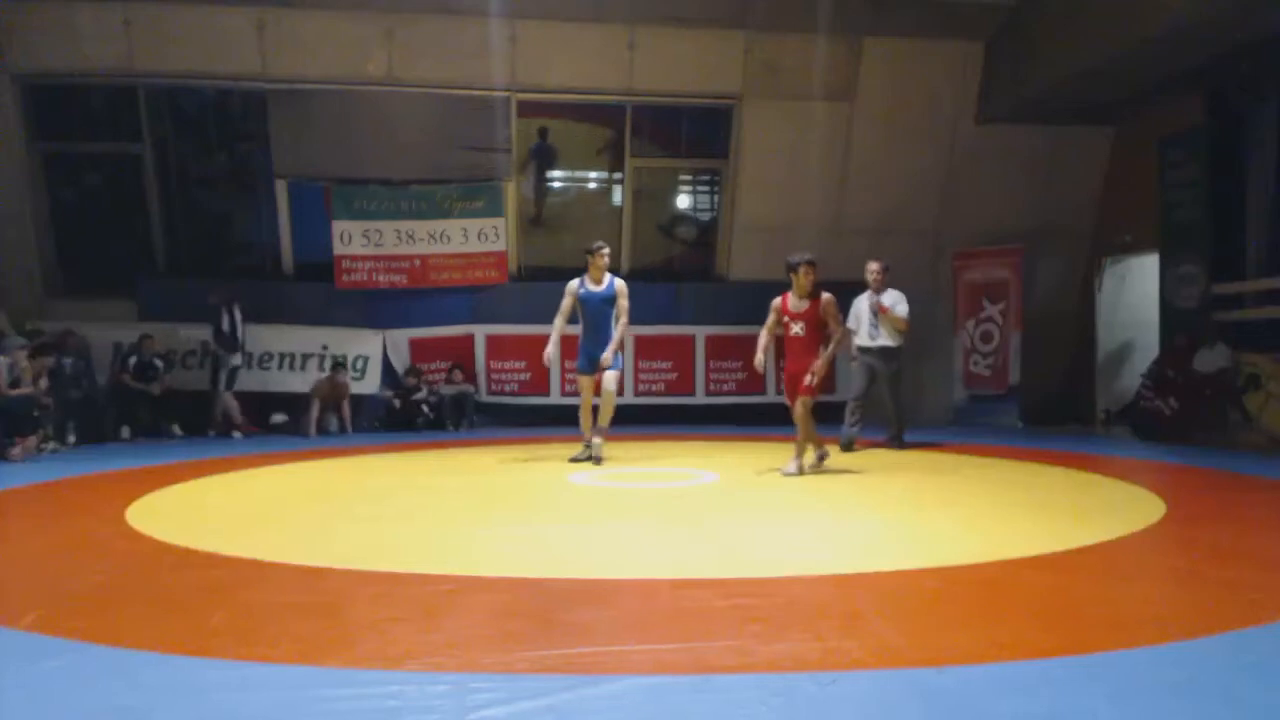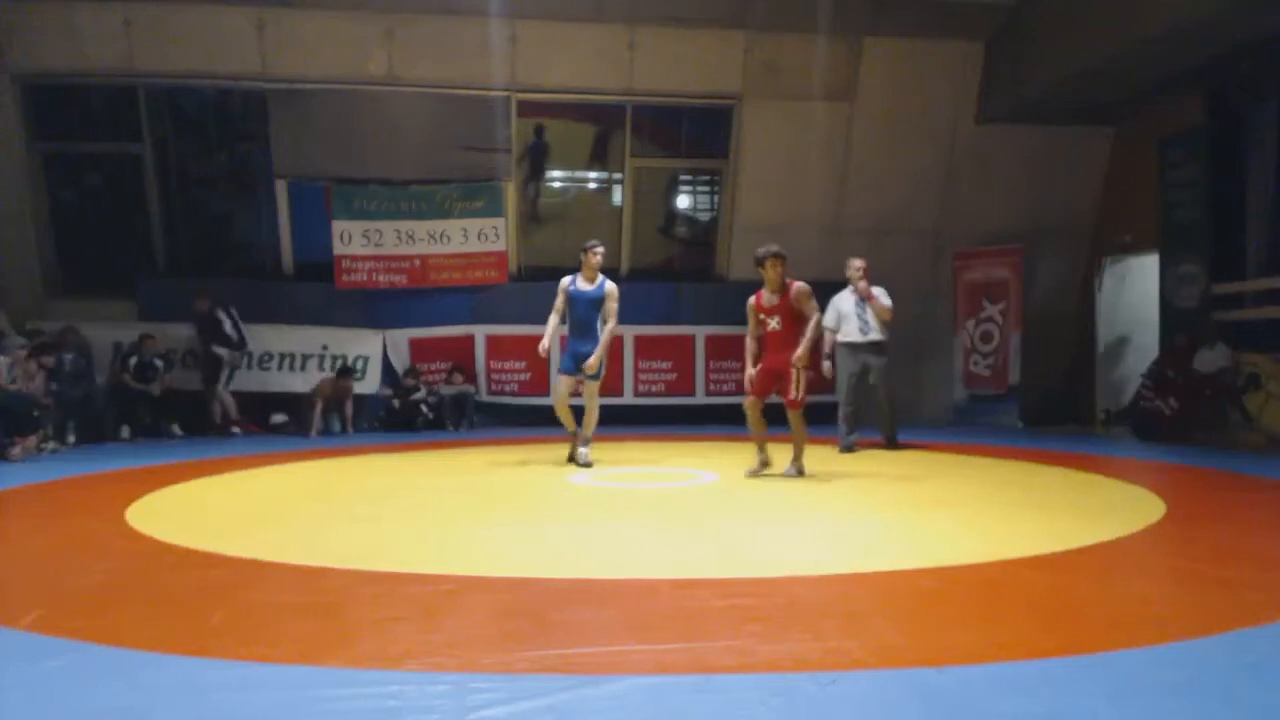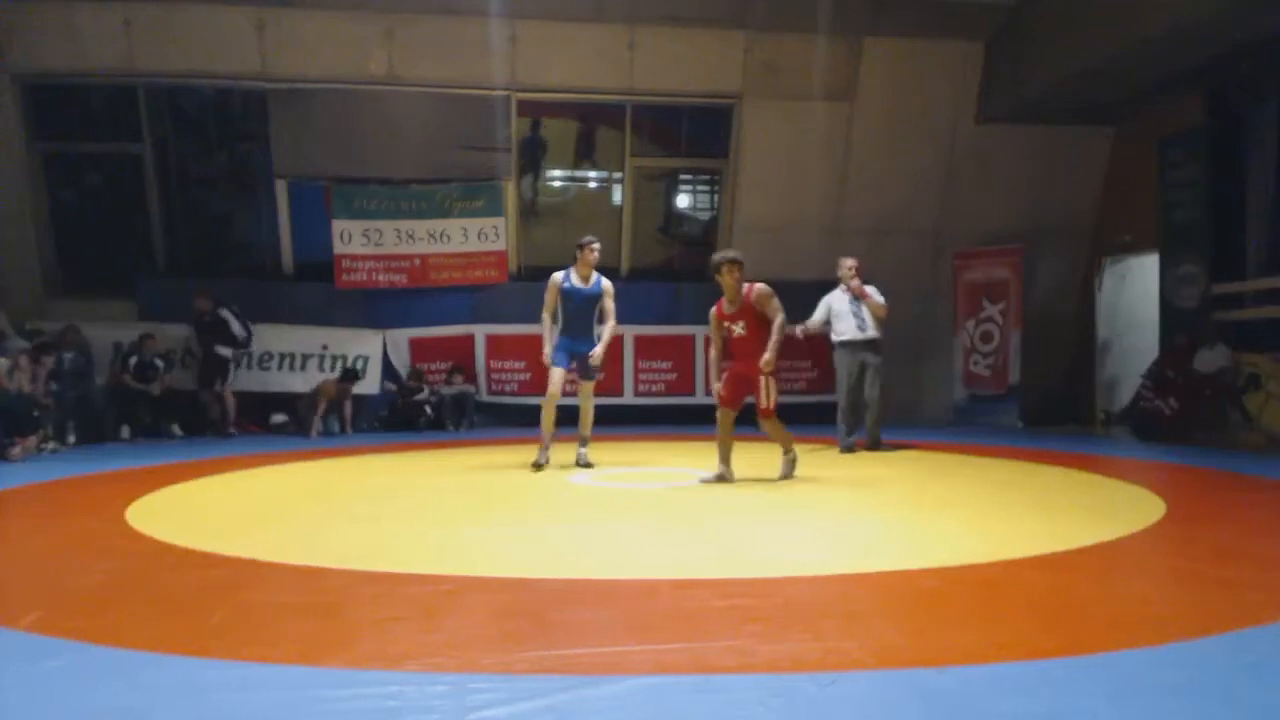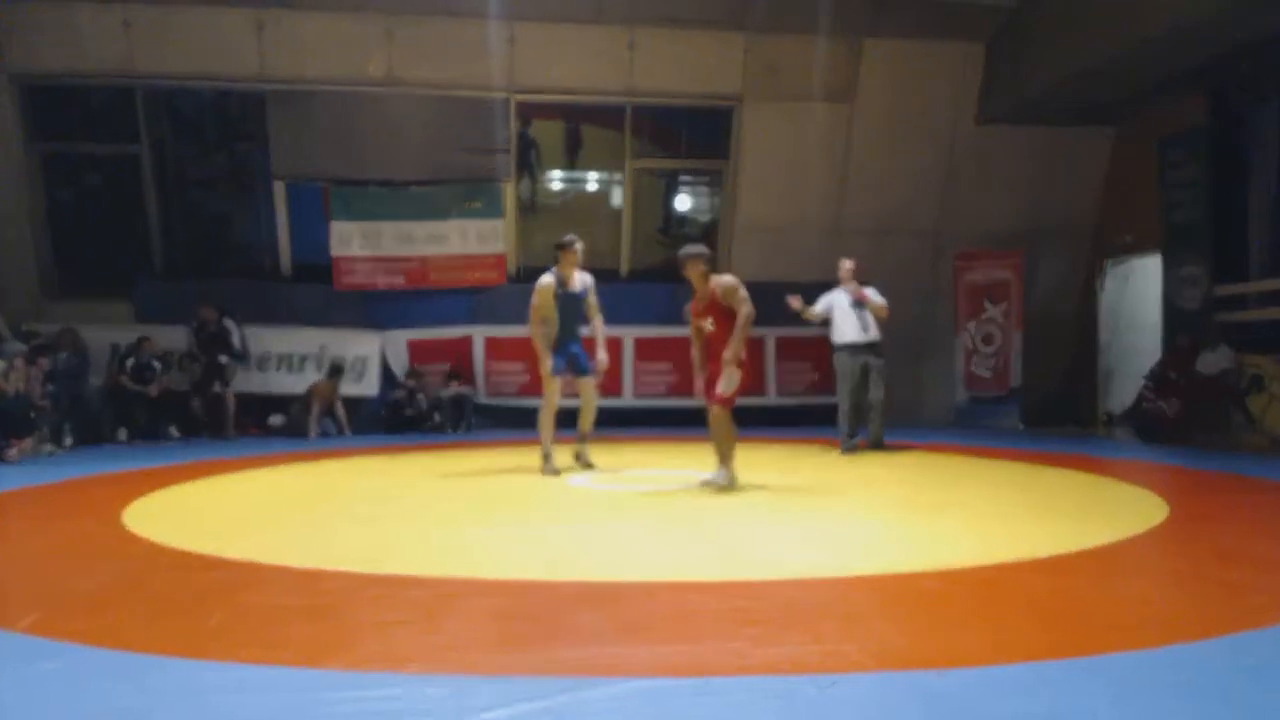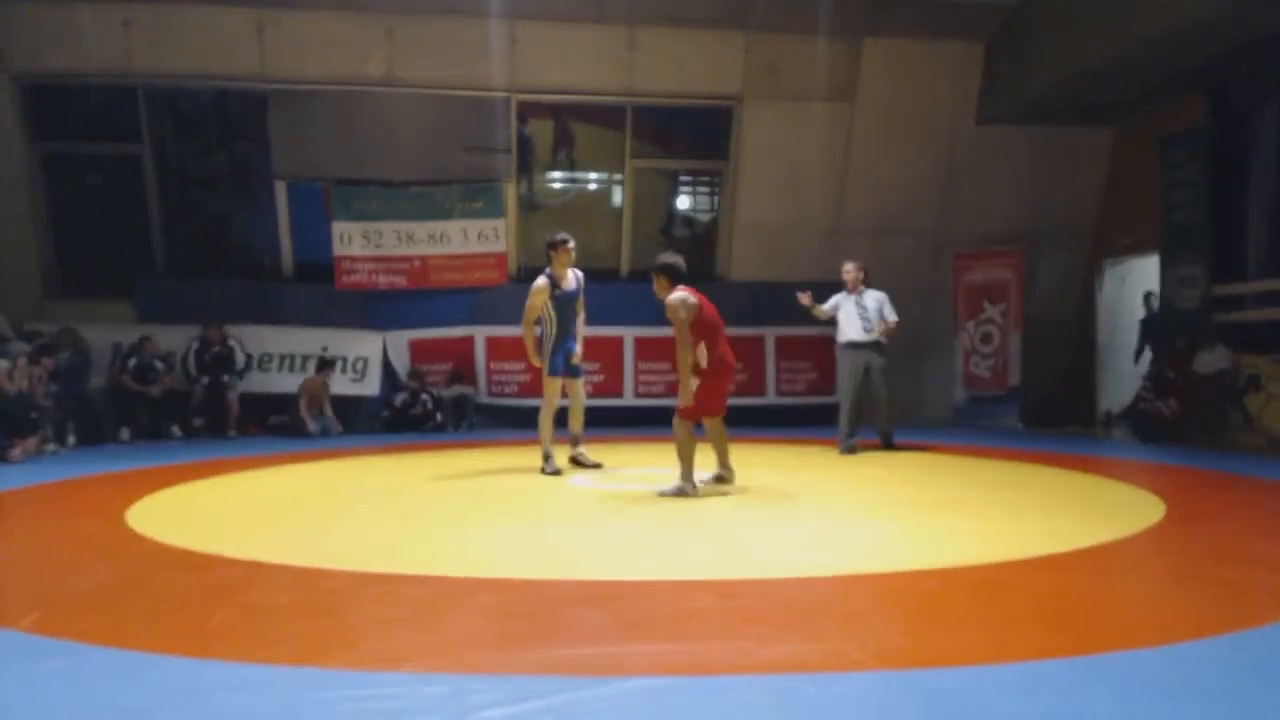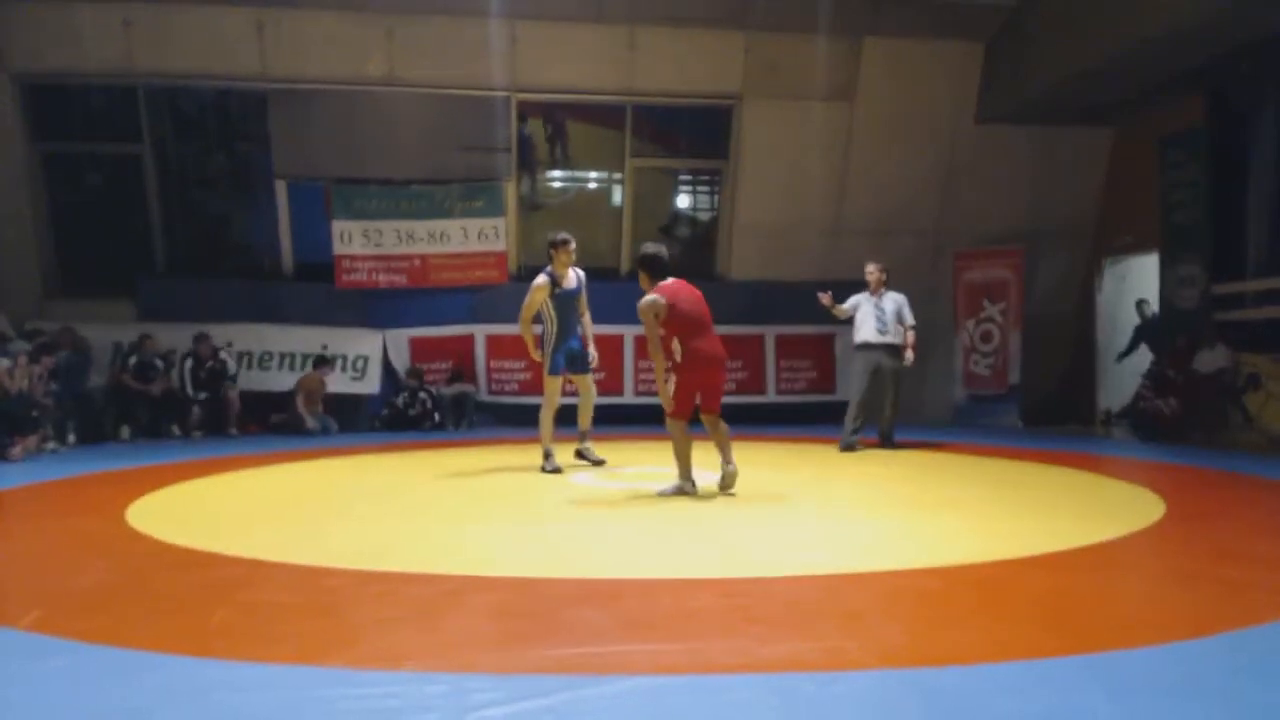
dt=0.3s
person 1, frame 1
left shoulder: (825, 300)
right shoulder: (779, 303)
left elbow: (837, 330)
right elbow: (767, 331)
left wrist: (825, 359)
right wrist: (760, 353)
left hip: (813, 363)
right hip: (790, 364)
left knee: (802, 406)
right knee: (798, 411)
left ankle: (797, 460)
right ankle: (820, 449)
person 1, frame 2
left shoulder: (799, 290)
right shoulder: (754, 301)
left elbow: (814, 317)
right elbow: (752, 336)
left wrist: (805, 346)
right wrist: (749, 366)
left hip: (794, 360)
right hip: (769, 360)
left knee: (793, 411)
right knee: (750, 404)
left ankle: (797, 462)
right ankle: (762, 456)
person 1, frame 3
left shoulder: (759, 292)
right shoulder: (716, 312)
left elbow: (779, 320)
right elbow: (716, 348)
left wrist: (771, 352)
right wrist: (715, 379)
left hip: (761, 364)
right hip: (735, 365)
left knee: (766, 418)
right knee: (723, 414)
left ankle: (789, 453)
right ankle: (724, 469)
person 1, frame 4
left shoulder: (726, 284)
right shoulder: (693, 307)
left elbow: (747, 312)
right elbow: (697, 344)
left wrist: (734, 347)
right wrist: (699, 376)
left hip: (733, 359)
right hip: (713, 361)
left knee: (719, 409)
right knee: (714, 416)
left ankle: (726, 469)
right ankle: (724, 470)
person 1, frame 5
left shoulder: (674, 301)
right shoulder: (691, 297)
left elbow: (683, 343)
left wrist: (684, 383)
right wrist: (687, 380)
left hip: (709, 366)
right hip: (726, 364)
left knee: (682, 420)
right knee: (712, 417)
left ankle: (687, 482)
right ankle: (724, 470)
person 1, frame 6
left shoulder: (648, 302)
right shoulder: (687, 287)
left elbow: (655, 346)
left wrist: (661, 387)
left hip: (689, 360)
right hip: (716, 355)
left knee: (675, 419)
right knee: (711, 415)
left ankle: (686, 481)
right ankle: (728, 464)
person 2, frame 1
left shoulder: (618, 285)
right shoulder: (575, 286)
left elbow: (624, 320)
right elbow: (562, 316)
left wrist: (612, 349)
right wrist: (551, 345)
left hip: (609, 347)
right hip: (586, 347)
left knee: (609, 390)
right knee: (585, 398)
left ankle: (598, 438)
right ankle: (588, 446)
person 2, frame 2
left shoulder: (609, 287)
right shoulder: (567, 282)
left elbow: (611, 323)
right elbow: (556, 313)
left wrist: (598, 354)
right wrist: (546, 338)
left hip: (593, 348)
right hip: (571, 346)
left knee: (591, 400)
right knee: (559, 399)
left ankle: (583, 450)
right ankle: (575, 436)
person 2, frame 3
left shoulder: (604, 285)
right shoulder: (558, 278)
left elbow: (610, 320)
right elbow: (547, 313)
left wrist: (601, 346)
right wrist: (546, 344)
left hip: (588, 345)
right hip: (563, 342)
left knee: (587, 400)
right knee: (553, 392)
left ankle: (582, 451)
right ankle: (544, 449)
person 2, frame 4
left shoulder: (586, 280)
right shoulder: (547, 282)
left elbow: (595, 315)
right elbow: (535, 320)
left wrist: (601, 348)
right wrist: (543, 355)
left hip: (575, 343)
right hip: (554, 345)
left knee: (590, 396)
right knee: (551, 401)
left ankle: (581, 449)
right ankle: (547, 458)
person 2, frame 5
left shoulder: (578, 276)
right shoulder: (542, 285)
right elbow: (527, 322)
left wrist: (579, 342)
right wrist: (532, 354)
left hip: (571, 344)
right hip: (553, 345)
left knee: (578, 399)
right knee: (551, 402)
left ankle: (577, 452)
right ankle: (547, 458)
person 2, frame 6
left shoulder: (579, 276)
right shoulder: (542, 283)
left elbow: (584, 312)
right elbow: (524, 319)
left wrist: (591, 344)
right wrist: (532, 349)
left hip: (576, 342)
right hip: (555, 344)
left knee: (588, 393)
right knee: (552, 400)
left ankle: (584, 446)
right ankle: (548, 456)
person 3, frame 1
left shoulder: (896, 297)
right shoulder: (859, 301)
left elbow: (903, 325)
right elbow: (854, 331)
left wrist: (883, 309)
right wrist: (855, 356)
left hip: (888, 354)
right hip: (864, 355)
left knee: (892, 399)
right knee: (855, 396)
left ankle: (895, 438)
right ankle: (848, 439)
person 3, frame 2
left shoulder: (878, 292)
right shoulder: (838, 299)
left elbow: (887, 316)
right elbow: (830, 330)
left wrist: (869, 296)
right wrist: (827, 356)
left hip: (875, 350)
right hip: (849, 351)
left knee: (884, 396)
right knee: (846, 398)
left ankle: (890, 437)
right ankle: (846, 441)
person 3, frame 3
left shoulder: (870, 291)
right shoulder: (831, 298)
left elbow: (883, 313)
right elbow: (817, 320)
left wrist: (862, 294)
right wrist: (804, 327)
left hip: (871, 348)
right hip: (846, 350)
left knee: (872, 396)
right knee: (846, 397)
left ankle: (874, 439)
right ankle: (847, 441)
person 3, frame 4
left shoulder: (870, 293)
right shoulder: (832, 297)
left elbow: (884, 313)
right elbow: (816, 314)
left wrist: (863, 298)
right wrist: (802, 309)
left hip: (872, 350)
right hip: (847, 352)
left knee: (876, 397)
right knee: (848, 398)
left ankle: (875, 440)
right ankle: (848, 442)
person 3, frame 5
left shoulder: (879, 297)
right shoulder: (840, 299)
left elbow: (893, 322)
right elbow: (824, 312)
left wrist: (886, 328)
right wrist: (811, 306)
left hip: (875, 351)
right hip: (850, 351)
left knee: (882, 396)
right knee: (848, 397)
left ankle: (886, 438)
right ankle: (847, 441)
person 3, frame 6
left shoulder: (898, 299)
right shoulder: (859, 299)
left elbow: (910, 326)
right elbow: (843, 312)
left wrist: (909, 348)
right wrist: (831, 305)
left hip: (890, 352)
right hip: (864, 351)
left knee: (891, 397)
right knee: (857, 395)
left ankle: (886, 437)
right ankle: (849, 439)
